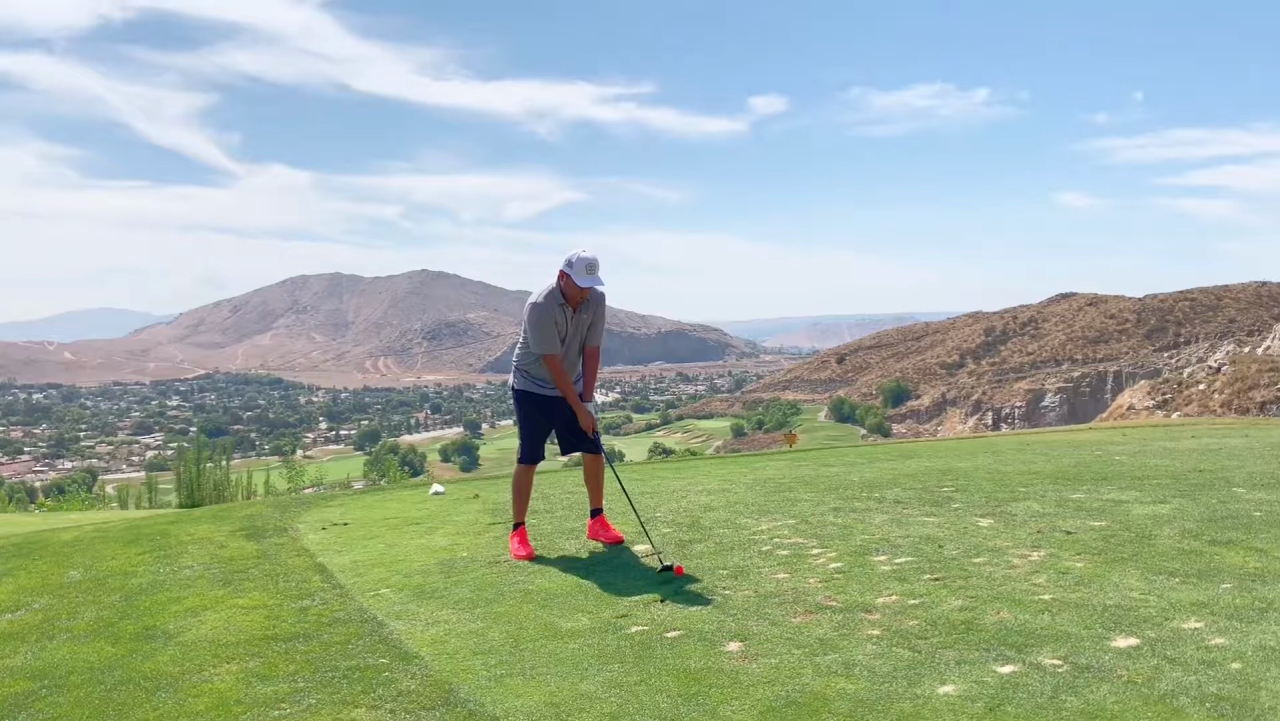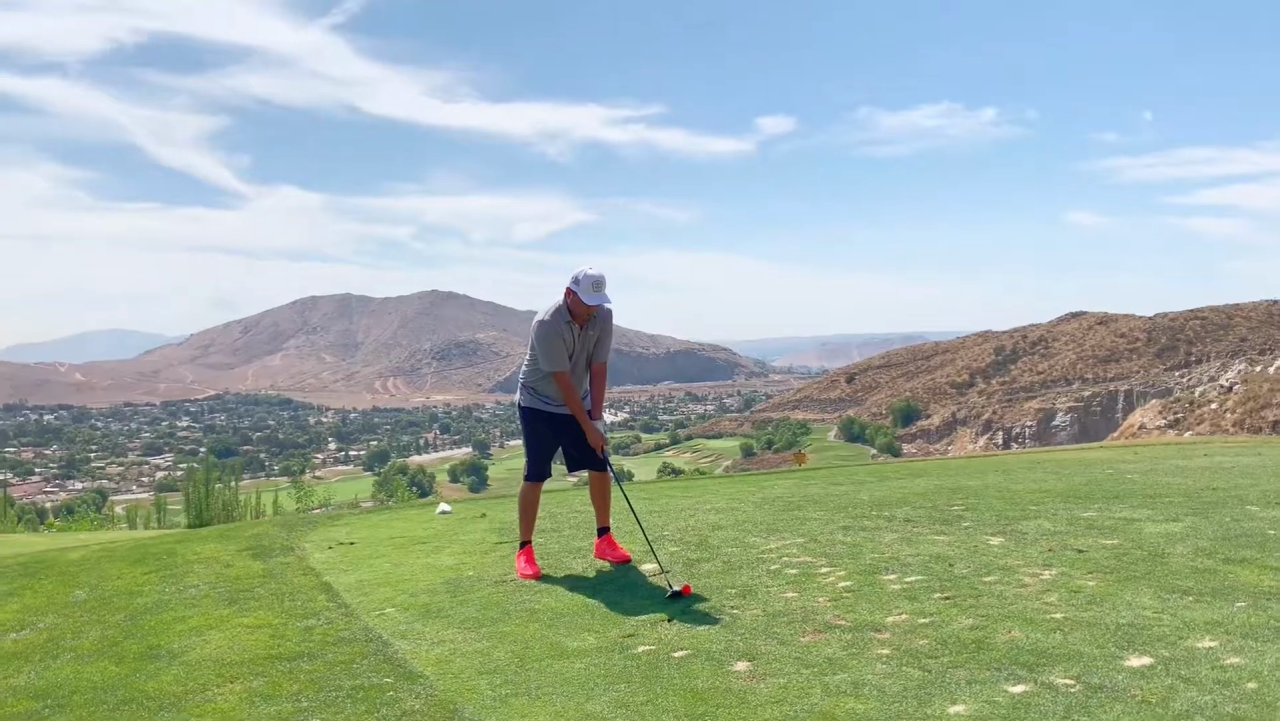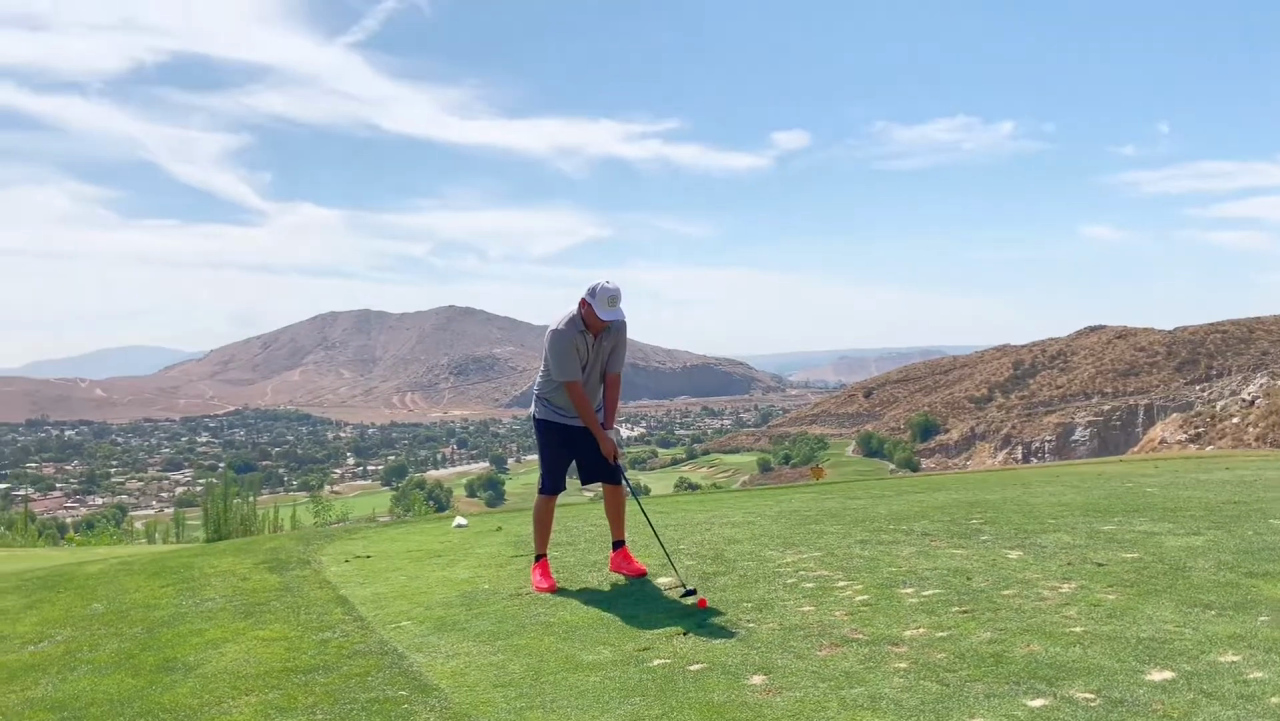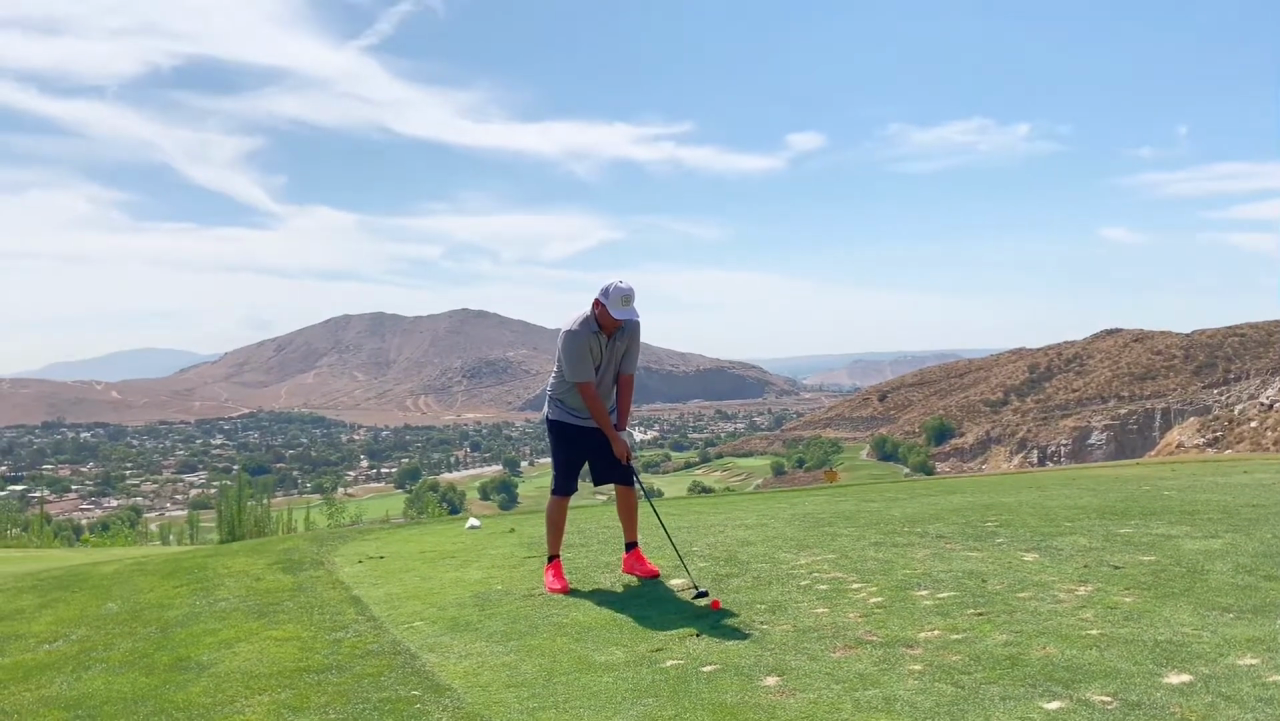
dt=0.3s
person 1, frame 1
left shoulder: (596, 300)
right shoulder: (540, 306)
left elbow: (591, 352)
right elbow: (554, 365)
left wrist: (588, 401)
right wrist: (579, 410)
left hip: (572, 386)
right hip: (533, 388)
left knee: (593, 450)
right knee: (529, 458)
left ankle: (597, 520)
right ankle: (518, 531)
person 1, frame 2
left shoulder: (603, 316)
right shoulder: (547, 324)
left elbow: (598, 369)
right elbow: (563, 382)
left wrist: (597, 418)
right wrist: (588, 427)
left hip: (578, 402)
right hip: (539, 405)
left knee: (600, 467)
right knee: (535, 476)
left ankle: (604, 538)
right ankle: (524, 550)
person 1, frame 3
left shoulder: (617, 327)
right shoulder: (561, 333)
left elbow: (612, 379)
right elbow: (575, 391)
left wrist: (609, 428)
right wrist: (600, 436)
left hip: (593, 415)
right hip: (554, 417)
left knee: (614, 480)
right knee: (550, 489)
left ankle: (619, 552)
right ankle: (540, 563)
person 1, frame 4
left shoulder: (631, 327)
right shoulder: (574, 334)
left elbow: (625, 381)
right elbow: (588, 392)
left wrist: (622, 429)
right wrist: (613, 437)
left hip: (606, 417)
right hip: (567, 418)
left knee: (626, 482)
right knee: (562, 490)
left ankle: (632, 553)
right ankle: (553, 564)
